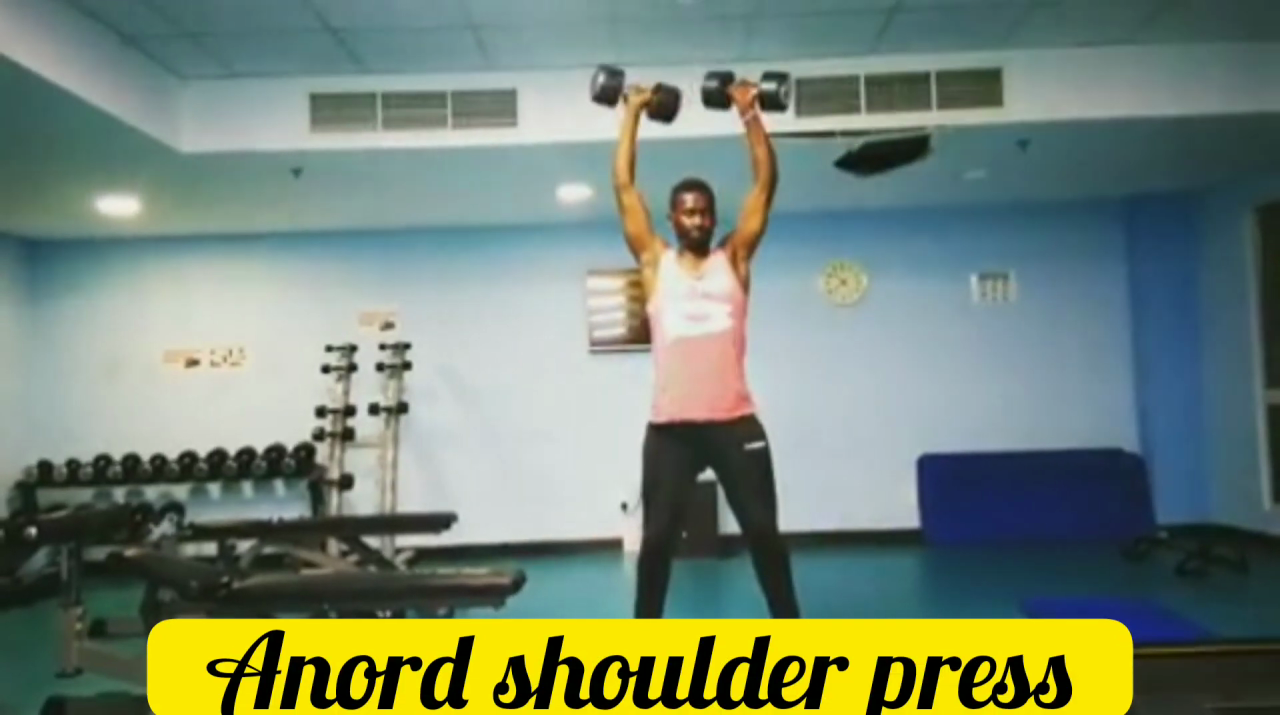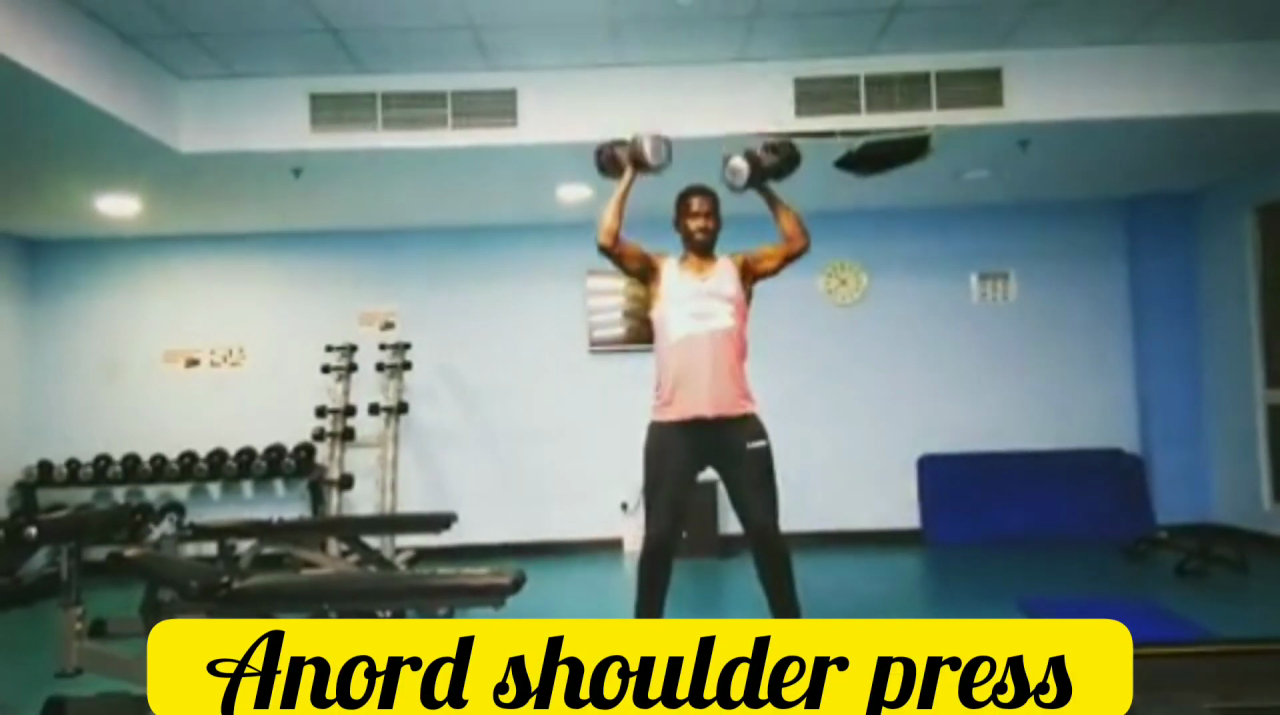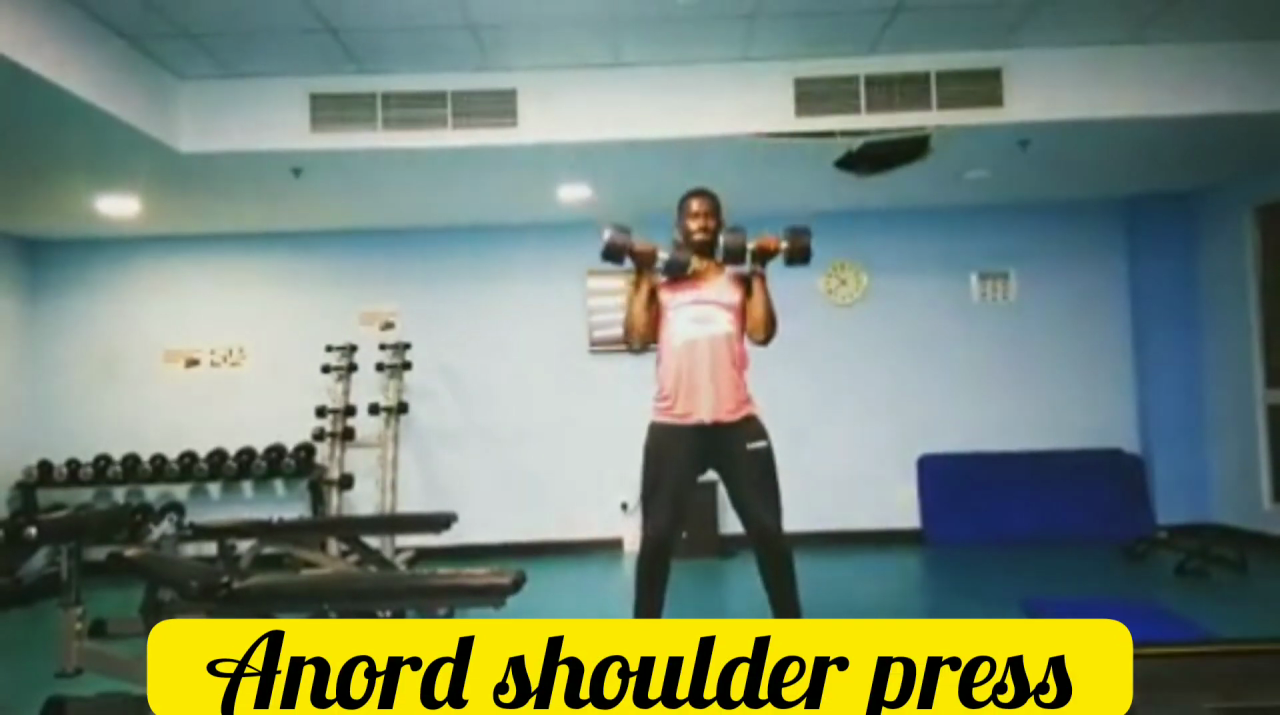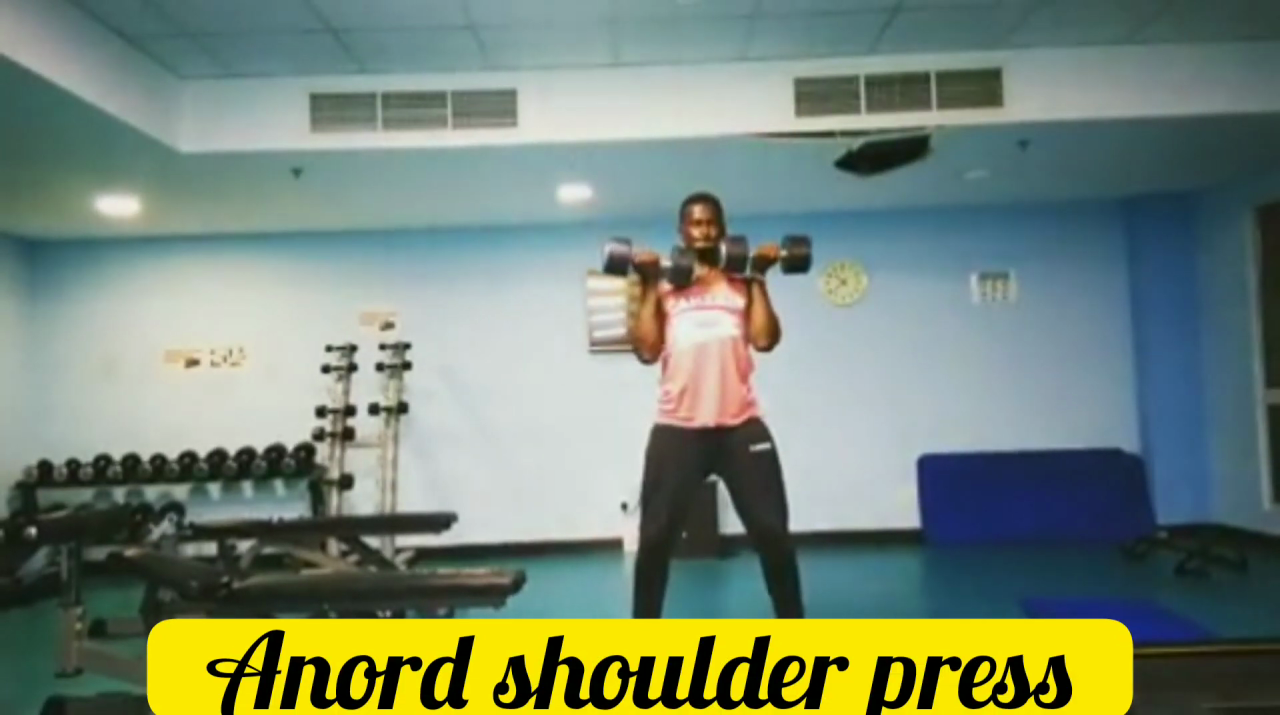
dt=0.5s
person 1, frame 1
left shoulder: (734, 259)
right shoulder: (655, 261)
left elbow: (766, 182)
right elbow: (623, 186)
left wrist: (748, 112)
right wrist: (632, 113)
left hip: (735, 423)
right hip: (671, 427)
left knee: (763, 533)
right knee: (657, 539)
person 1, frame 2
left shoulder: (740, 269)
right shoulder: (658, 272)
left elbow: (798, 242)
right elbow: (607, 240)
left wrist: (763, 189)
right wrist: (628, 179)
left hip: (736, 420)
right hip: (673, 424)
left knee: (765, 530)
right knee: (659, 536)
person 1, frame 3
left shoulder: (739, 281)
right shoulder: (659, 283)
left elbow: (762, 333)
right elbow: (636, 340)
left wrist: (759, 271)
right wrist: (642, 275)
left hip: (737, 422)
right hip: (674, 425)
left knee: (767, 530)
right knee: (657, 536)
person 1, frame 4
left shoulder: (742, 285)
right shoulder: (663, 287)
left elbow: (766, 339)
right elbow: (646, 350)
left wrist: (759, 277)
right wrist: (647, 285)
left hip: (741, 426)
right hip: (677, 428)
left knee: (772, 532)
right knee: (655, 538)
